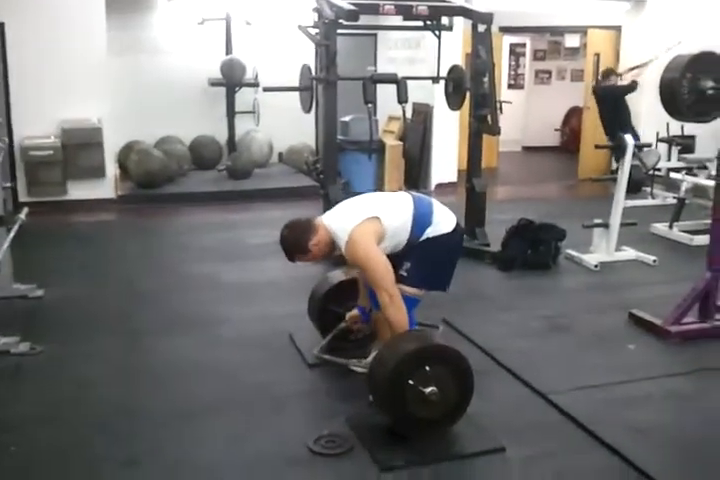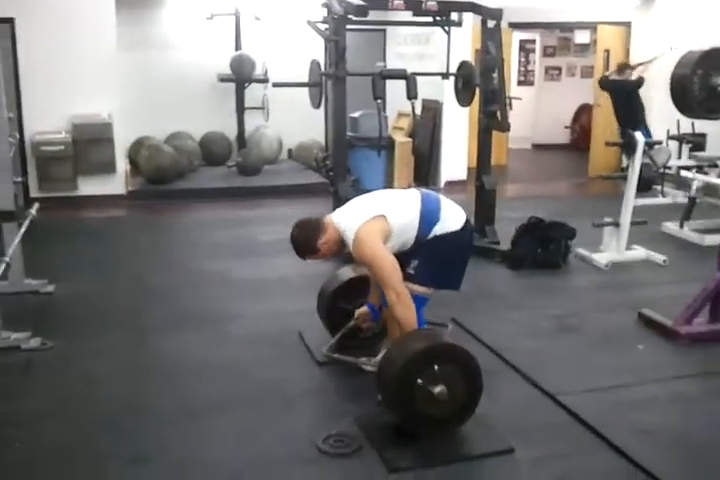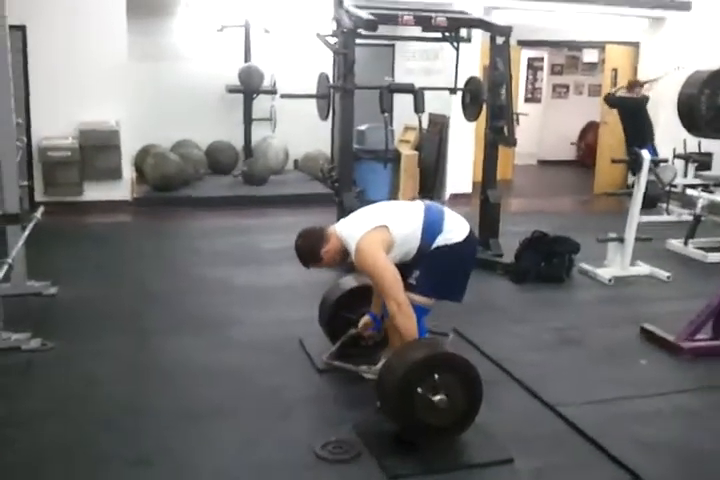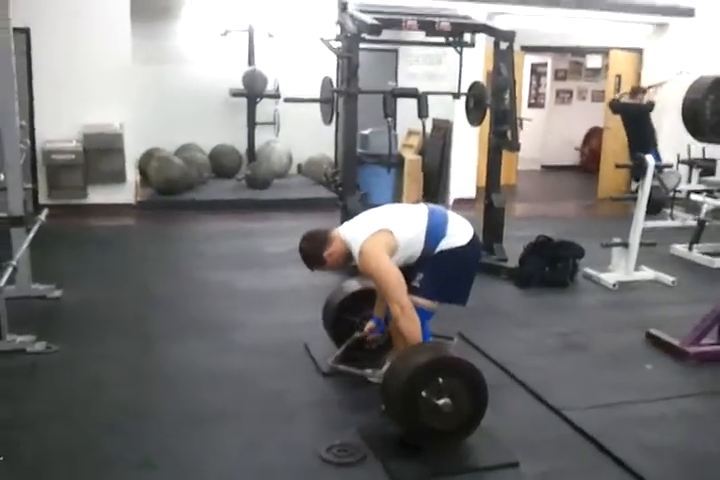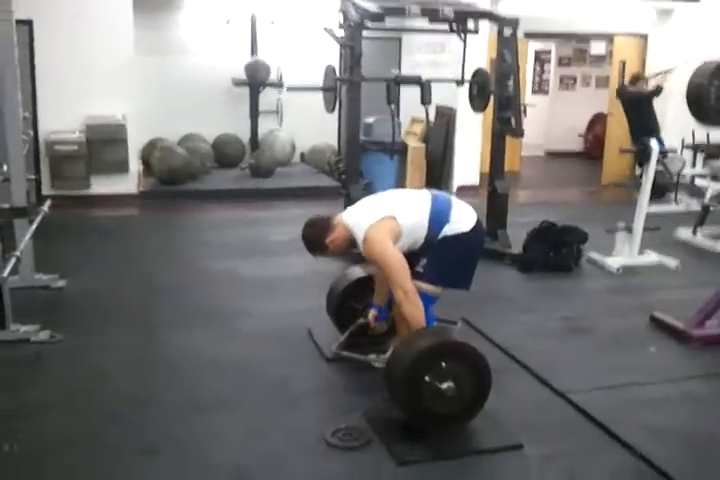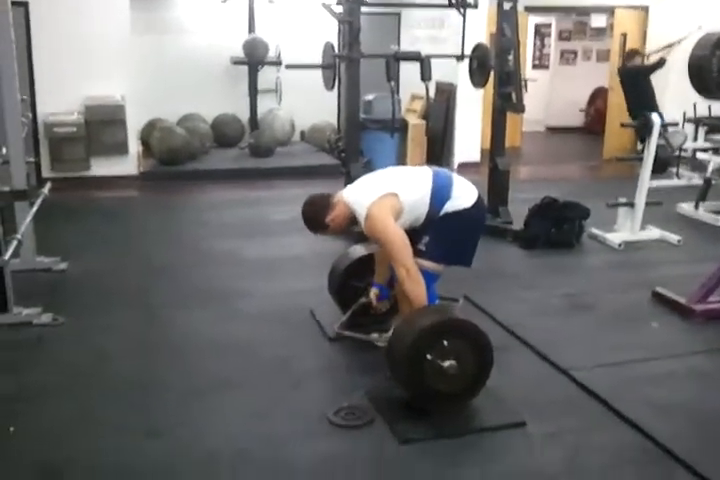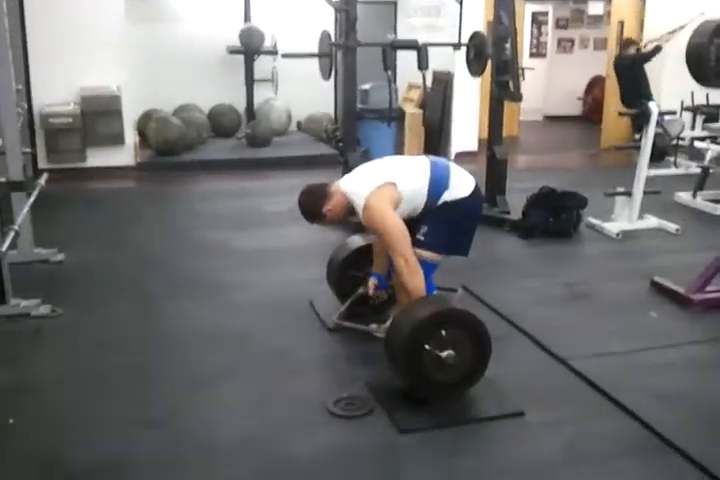
dt=0.1s
person 1, frame 1
left shoulder: (353, 240)
right shoulder: (333, 221)
left elbow: (389, 295)
right elbow: (370, 269)
right wrist: (362, 308)
left hip: (440, 232)
right hip: (416, 222)
left knee: (399, 303)
right knee: (378, 291)
person 1, frame 2
left shoulder: (361, 239)
right shoulder: (343, 219)
left elbow: (397, 293)
right elbow: (380, 265)
right wrist: (372, 306)
left hip: (450, 230)
right hip: (426, 220)
left knee: (409, 300)
right knee: (389, 286)
person 1, frame 3
left shoulder: (363, 248)
right shoulder: (349, 229)
left elbow: (398, 303)
right elbow: (383, 278)
right wrist: (374, 315)
left hip: (453, 241)
right hip: (433, 232)
left knee: (410, 312)
right knee: (391, 293)
person 1, frame 4
left shoulder: (368, 251)
right shoulder: (353, 232)
left elbow: (401, 307)
right elbow: (387, 282)
right wrist: (378, 319)
left hip: (457, 245)
right hip: (438, 236)
left knee: (415, 314)
right knee: (395, 297)
person 1, frame 5
left shoulder: (371, 237)
right shoulder: (354, 218)
left elbow: (405, 292)
right elbow: (386, 268)
right wrist: (378, 307)
left hip: (460, 231)
right hip: (441, 221)
left knee: (418, 300)
right knee: (399, 285)
person 1, frame 6
left shoulder: (373, 215)
right shoulder: (356, 195)
left elbow: (407, 270)
right elbow: (385, 244)
right wrist: (379, 285)
left hip: (462, 207)
right hip: (439, 201)
left knee: (419, 276)
right knee: (399, 266)
person 1, frame 7
left shoulder: (371, 204)
right shoulder: (354, 184)
left elbow: (406, 259)
right elbow: (383, 234)
right wrist: (378, 276)
left hip: (459, 197)
right hip: (436, 192)
left knee: (417, 266)
right knee: (396, 257)
